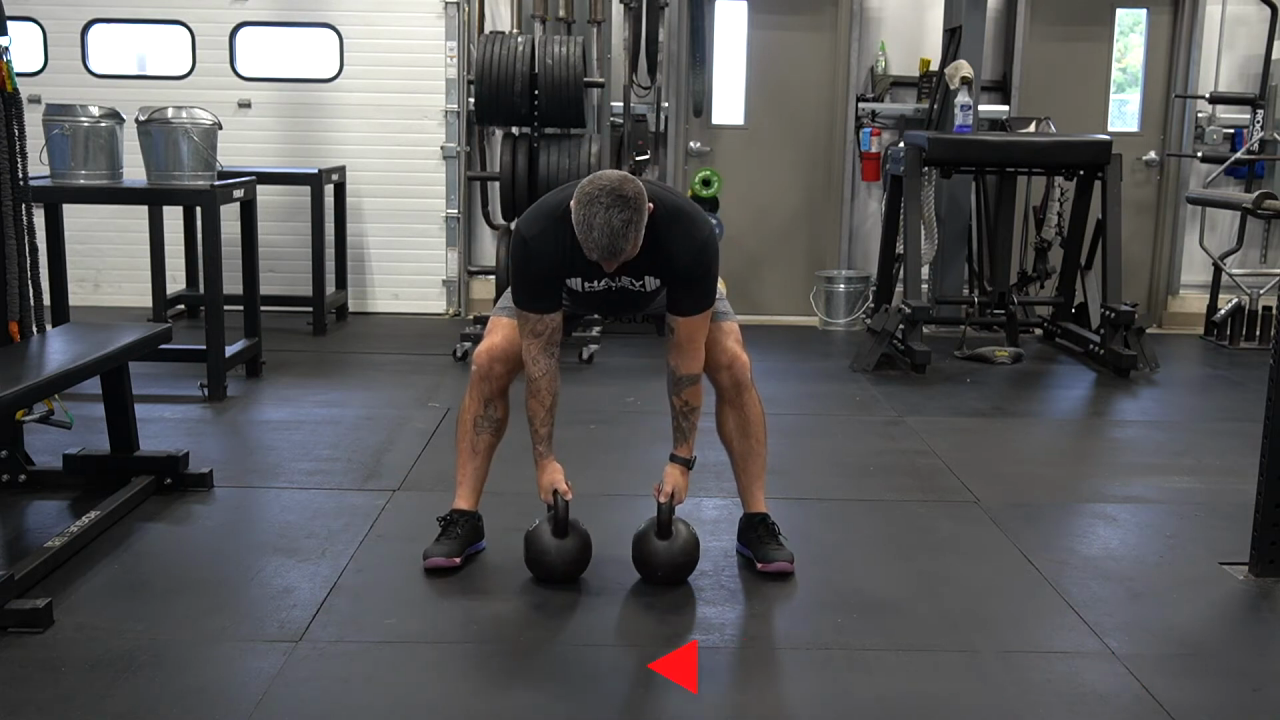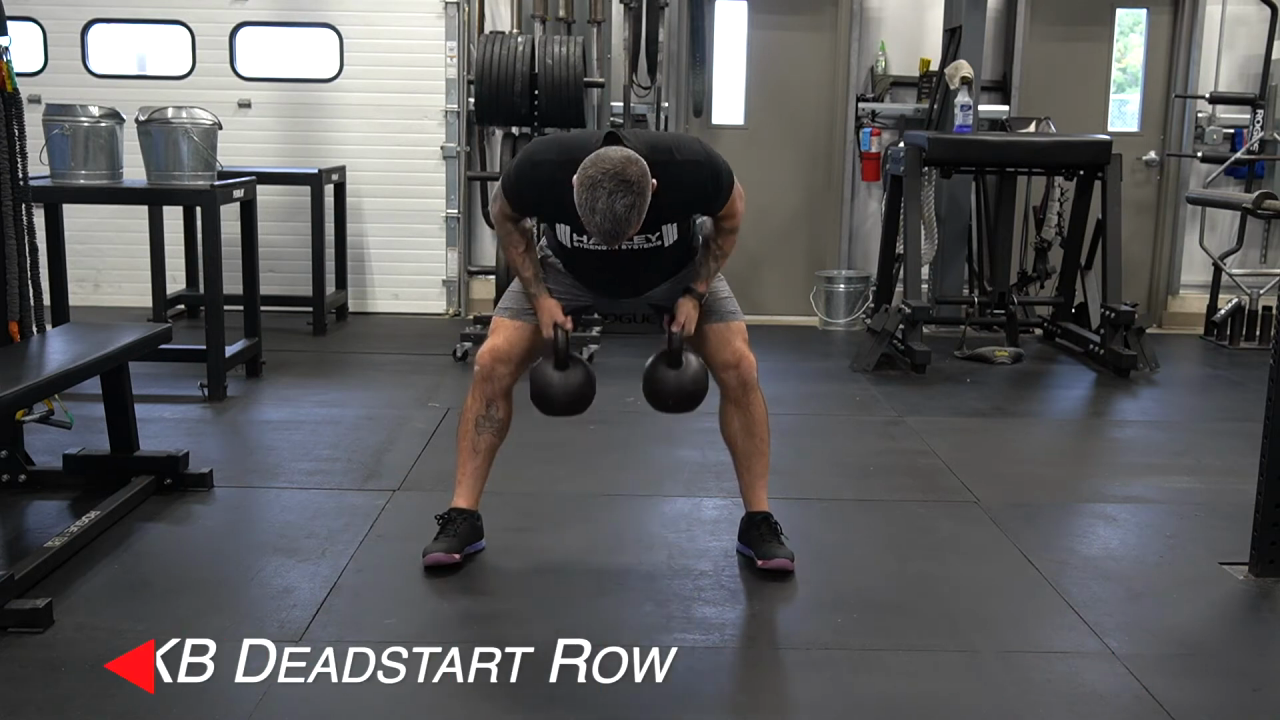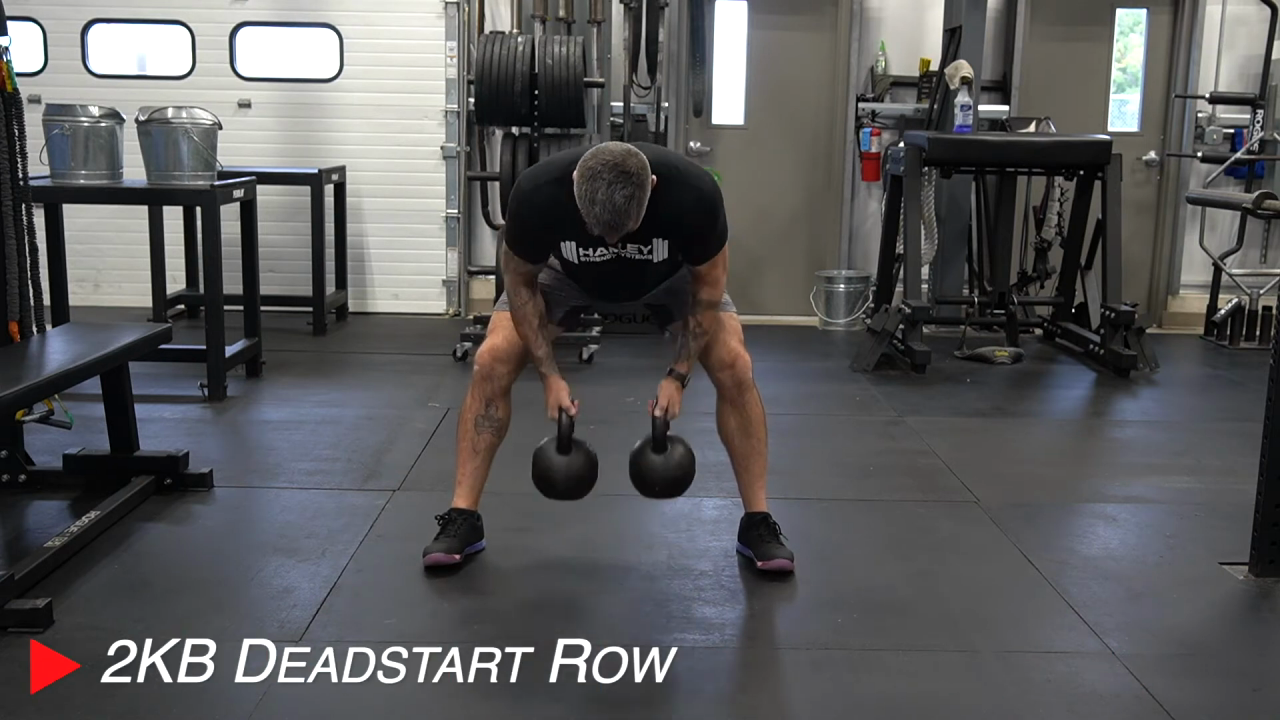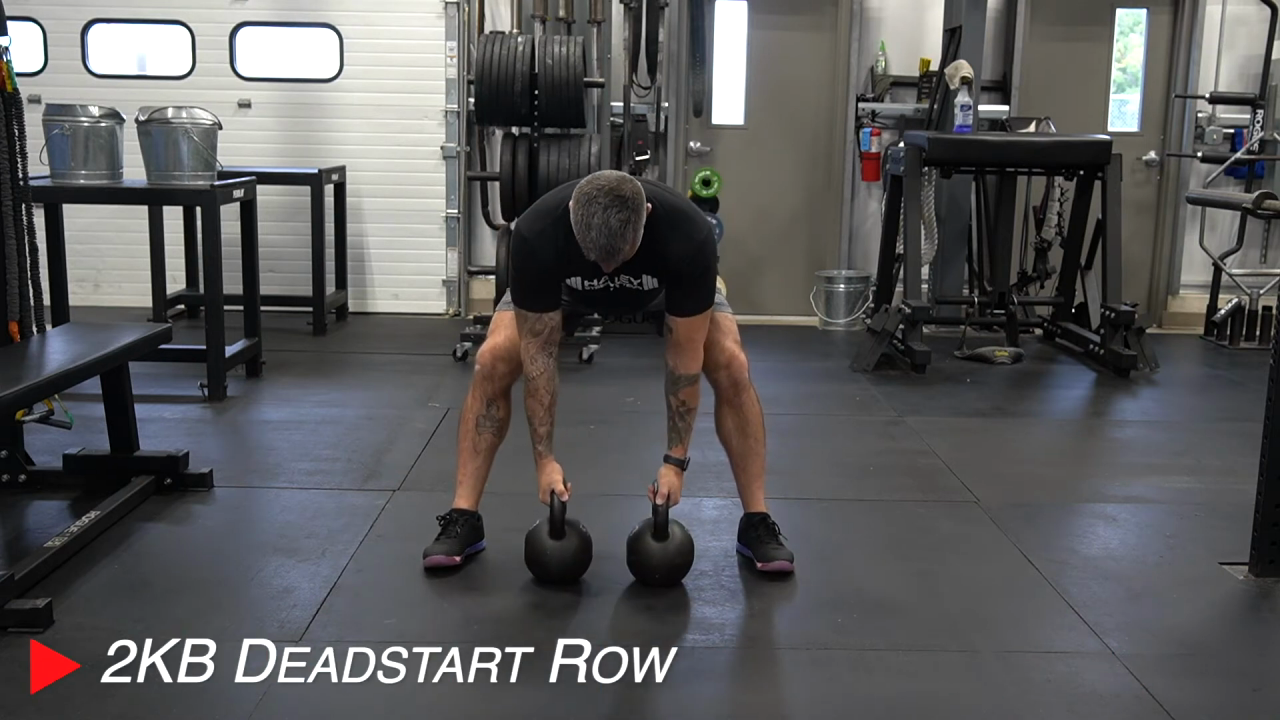
dt=0.5s
person 1, frame 1
left shoulder: (689, 235)
right shoulder: (537, 235)
left elbow: (686, 352)
right elbow: (539, 351)
left wrist: (681, 459)
right wrist: (544, 458)
left hip: (662, 284)
right hip: (565, 283)
left knee: (734, 367)
right knee: (489, 362)
left ankle: (757, 522)
right ankle: (463, 518)
person 1, frame 2
left shoulder: (693, 167)
right shoulder: (540, 166)
left elbow: (731, 215)
right elbow: (505, 215)
left wrist: (696, 293)
right wrist: (538, 295)
left hip: (672, 268)
right hip: (567, 267)
left knee: (739, 368)
right knee: (493, 363)
left ankle: (758, 522)
right ankle: (462, 517)
person 1, frame 3
left shoulder: (694, 193)
right shoulder: (536, 193)
left elbow: (708, 286)
right elbow: (519, 280)
left wrist: (678, 376)
right wrist: (549, 375)
left hip: (669, 272)
right hip: (565, 271)
left knee: (733, 366)
right knee: (493, 362)
left ankle: (758, 522)
right ankle: (462, 517)
person 1, frame 4
left shoulder: (688, 236)
right shoulder: (536, 235)
left elbow: (685, 353)
right elbow: (538, 351)
left wrist: (675, 460)
right wrist: (544, 458)
left hip: (661, 281)
right hip: (567, 282)
left knee: (731, 366)
right knee: (493, 361)
left ankle: (757, 523)
right ankle: (462, 519)
